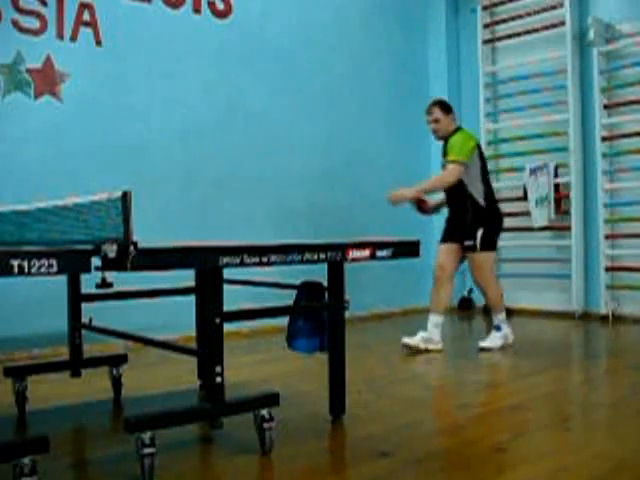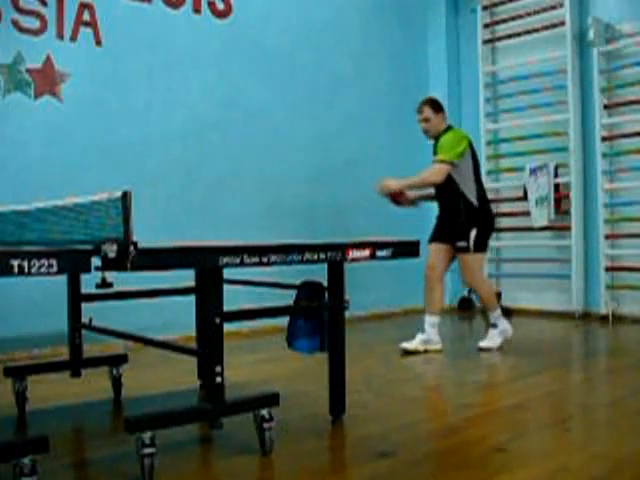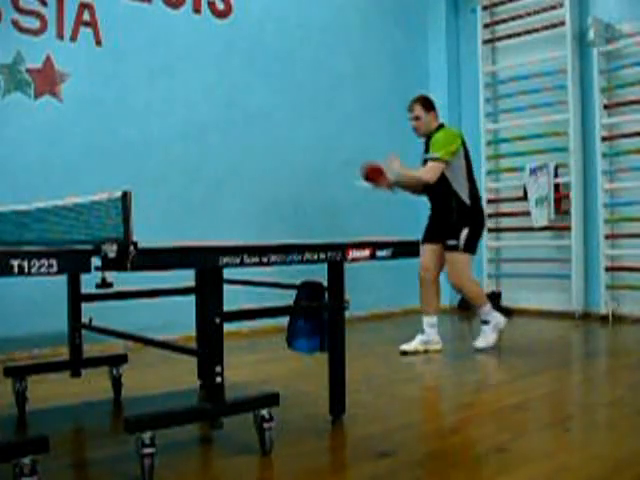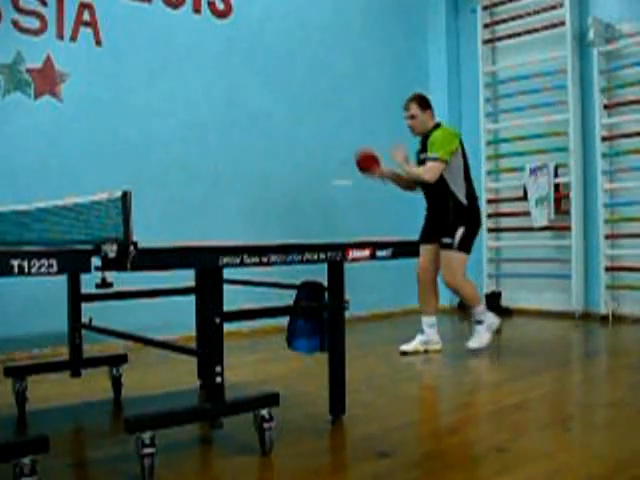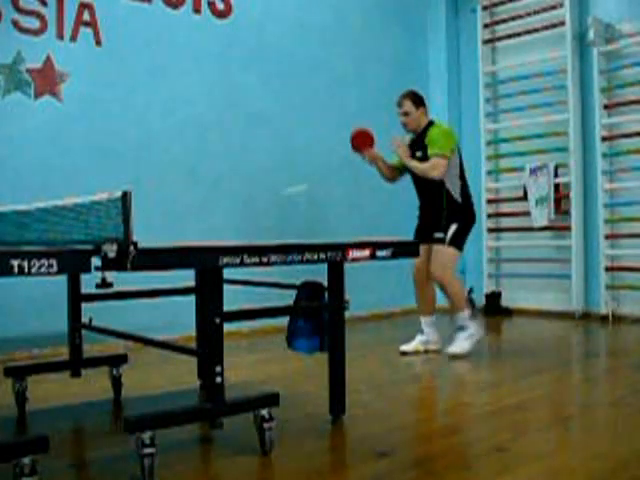
dt=0.3s
person 1, frame 1
left shoulder: (461, 139)
right shoulder: (451, 144)
left elbow: (451, 177)
left wrist: (414, 192)
right wrist: (439, 204)
left hip: (480, 219)
right hip: (460, 218)
left knee: (483, 276)
right knee: (442, 272)
left ankle: (502, 329)
right ankle: (432, 335)
person 1, frame 2
left shoulder: (453, 138)
right shoulder: (442, 143)
left elbow: (436, 176)
left wrist: (400, 184)
right wrist: (416, 197)
left hip: (472, 218)
right hip: (449, 218)
left knee: (473, 277)
right knee: (433, 272)
left ankle: (499, 325)
right ankle: (430, 335)
person 1, frame 3
left shoulder: (446, 137)
right shoulder: (432, 142)
left elbow: (429, 176)
right elbow: (426, 186)
left wrist: (400, 170)
right wrist: (396, 183)
left hip: (463, 217)
right hip: (441, 217)
left knee: (458, 278)
right knee: (426, 272)
left ankle: (490, 319)
right ankle: (429, 335)
person 1, frame 4
left shoulder: (443, 136)
right shoulder: (425, 143)
left elbow: (430, 175)
right elbow: (413, 184)
left wrist: (404, 164)
right wrist: (387, 174)
left hip: (459, 216)
right hip: (436, 216)
left knee: (452, 277)
right knee: (424, 273)
left ankle: (484, 319)
right ankle: (429, 335)
person 1, frame 5
left shoulder: (439, 134)
right shoulder: (412, 142)
left elbow: (436, 171)
right elbow: (393, 176)
left wrist: (407, 160)
right wrist: (377, 161)
left hip: (454, 214)
right hip: (429, 215)
left knee: (441, 272)
right knee: (420, 273)
left ankle: (468, 327)
right ankle: (429, 335)
